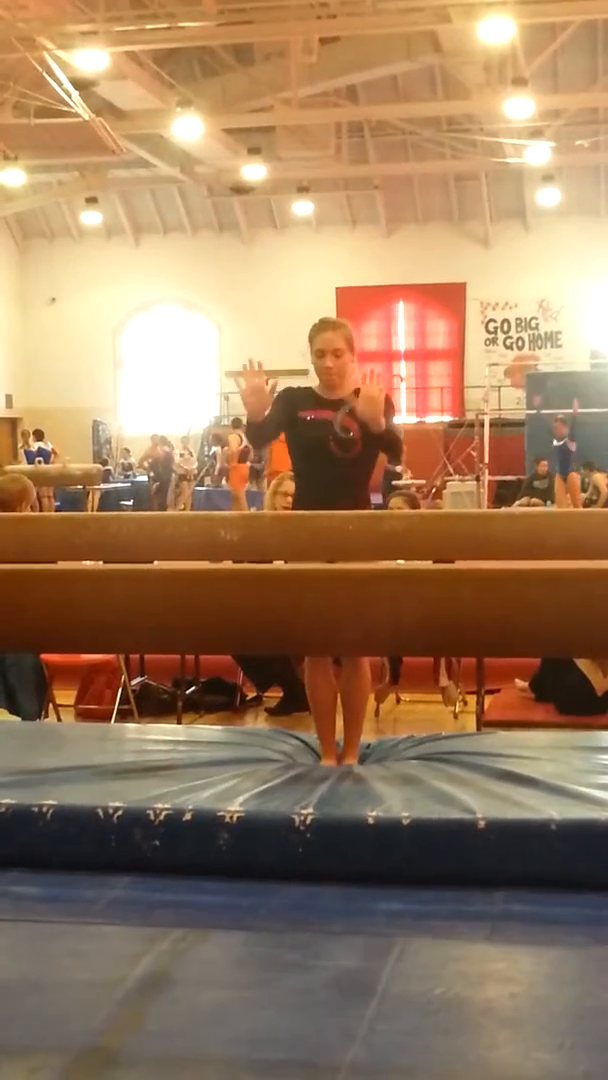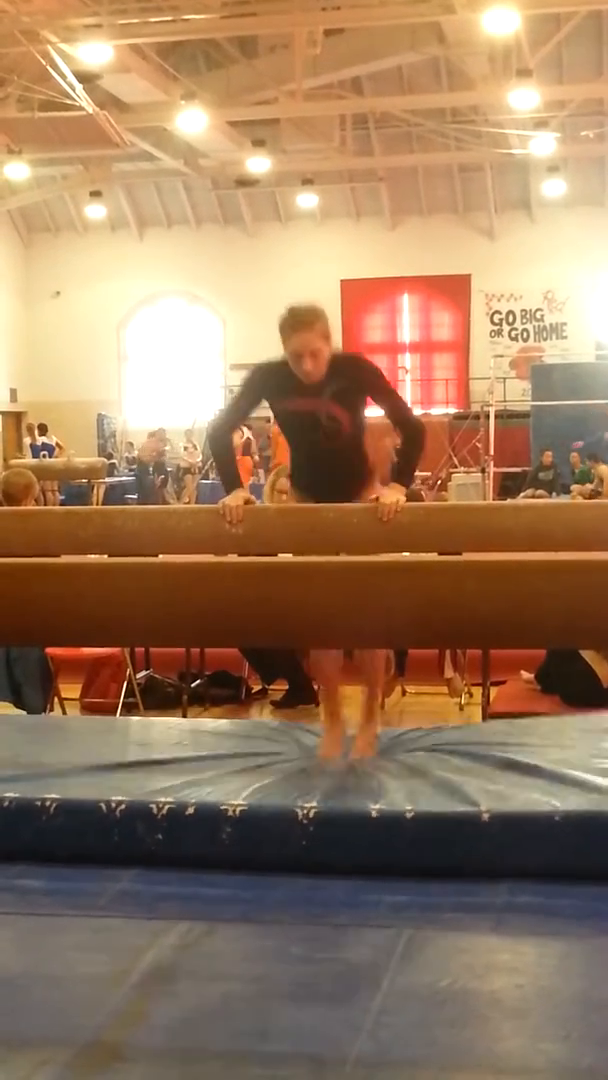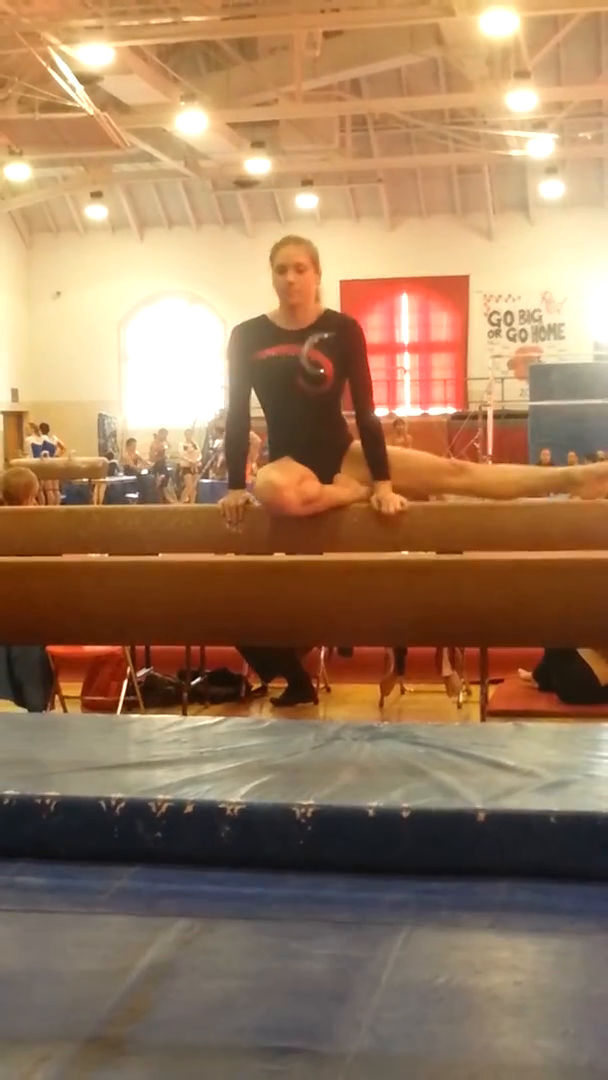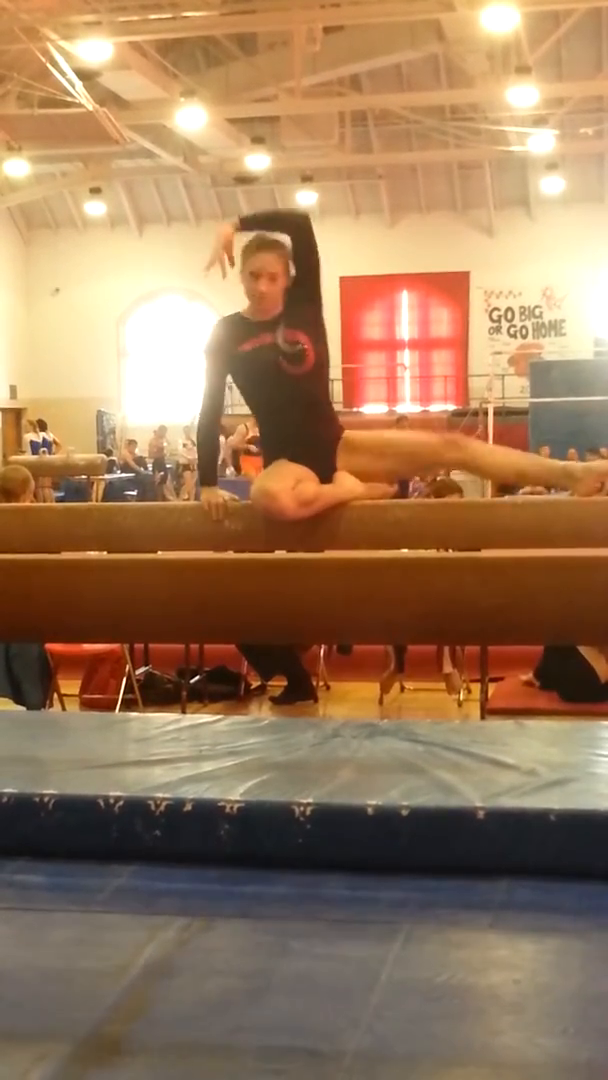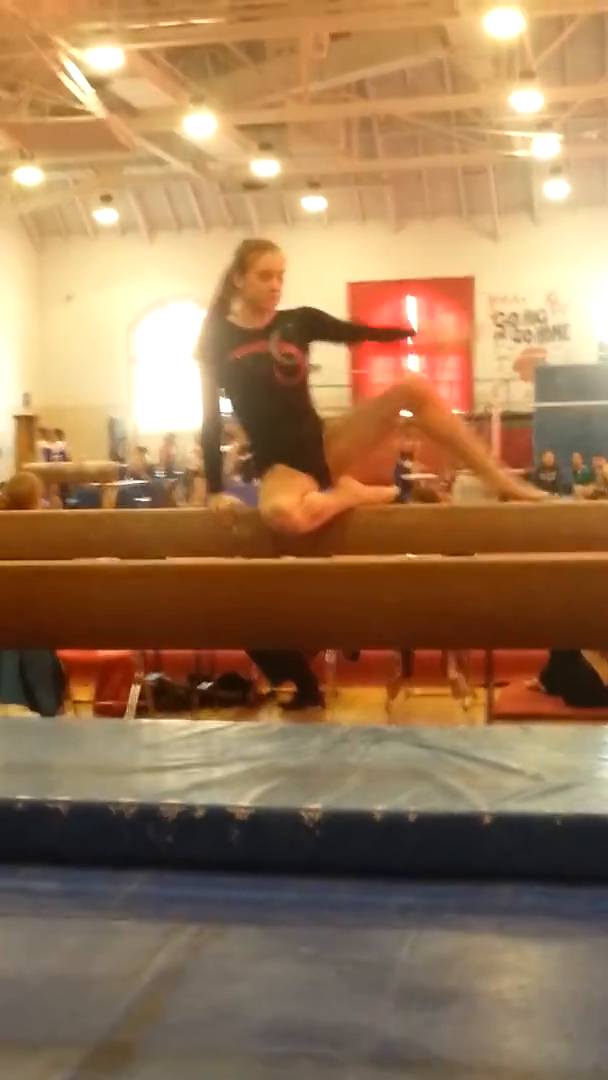
dt=1s
person 1, frame 1
left shoulder: (372, 402)
right shoulder: (292, 401)
left elbow: (394, 452)
right elbow: (258, 439)
left wrist: (377, 421)
right wrist: (253, 408)
right knee: (315, 647)
left ankle: (351, 752)
right ankle: (327, 751)
person 1, frame 2
left shoulder: (355, 369)
right shoulder: (268, 377)
left elbow: (411, 430)
right elbow: (220, 432)
left wrist: (398, 485)
right wrist: (233, 488)
left hip: (360, 495)
right hip: (308, 500)
left ankle: (371, 717)
right ankle: (333, 723)
person 1, frame 3
left shoulder: (343, 330)
right shoulder: (247, 337)
left elbow: (365, 411)
right elbow: (237, 415)
left wrist: (383, 481)
right wrist: (235, 486)
left hip: (342, 452)
right hip: (290, 461)
left knee: (454, 472)
right knee: (272, 490)
left ankle: (573, 478)
right ankle: (356, 492)
person 1, frame 4
left shoulder: (303, 303)
right shoulder: (227, 334)
left elbow: (301, 224)
right elbow: (211, 411)
left wrist: (235, 226)
right wrist: (209, 484)
left hip: (335, 444)
right hip: (288, 458)
left knee: (449, 445)
right knee: (270, 497)
left ankle: (570, 473)
right ankle: (351, 489)
person 1, frame 5
left shoulder: (297, 322)
right shoulder: (217, 339)
left elbow: (357, 333)
right elbow: (210, 417)
left wrist: (415, 334)
right wrist: (216, 490)
left hip: (326, 446)
right hip: (281, 466)
left knee: (414, 388)
right knee: (282, 514)
left ankle: (498, 478)
right ankle: (351, 494)
